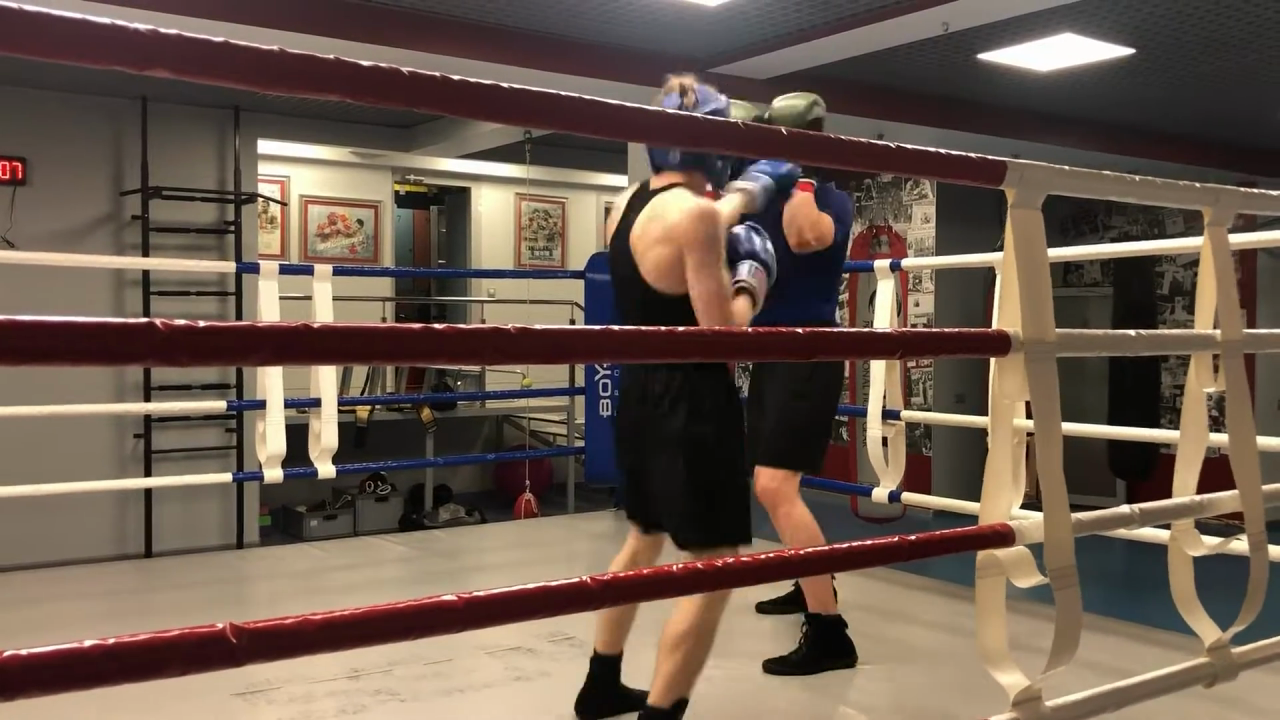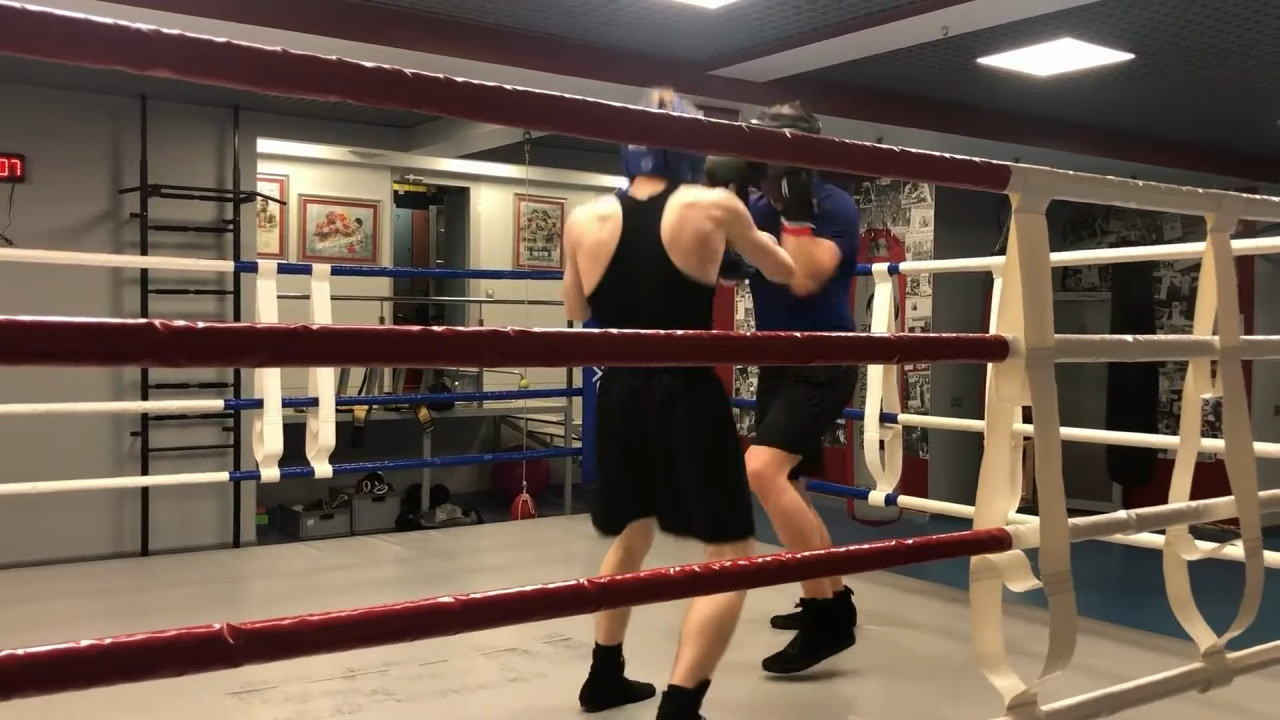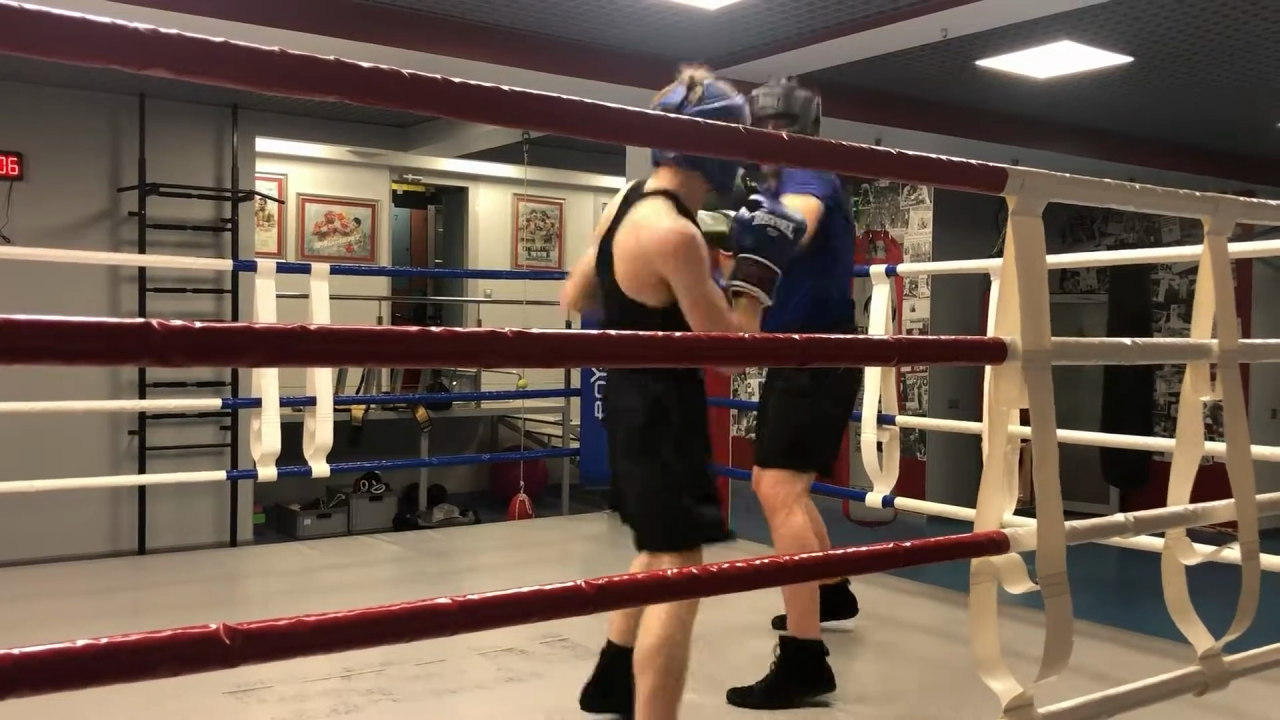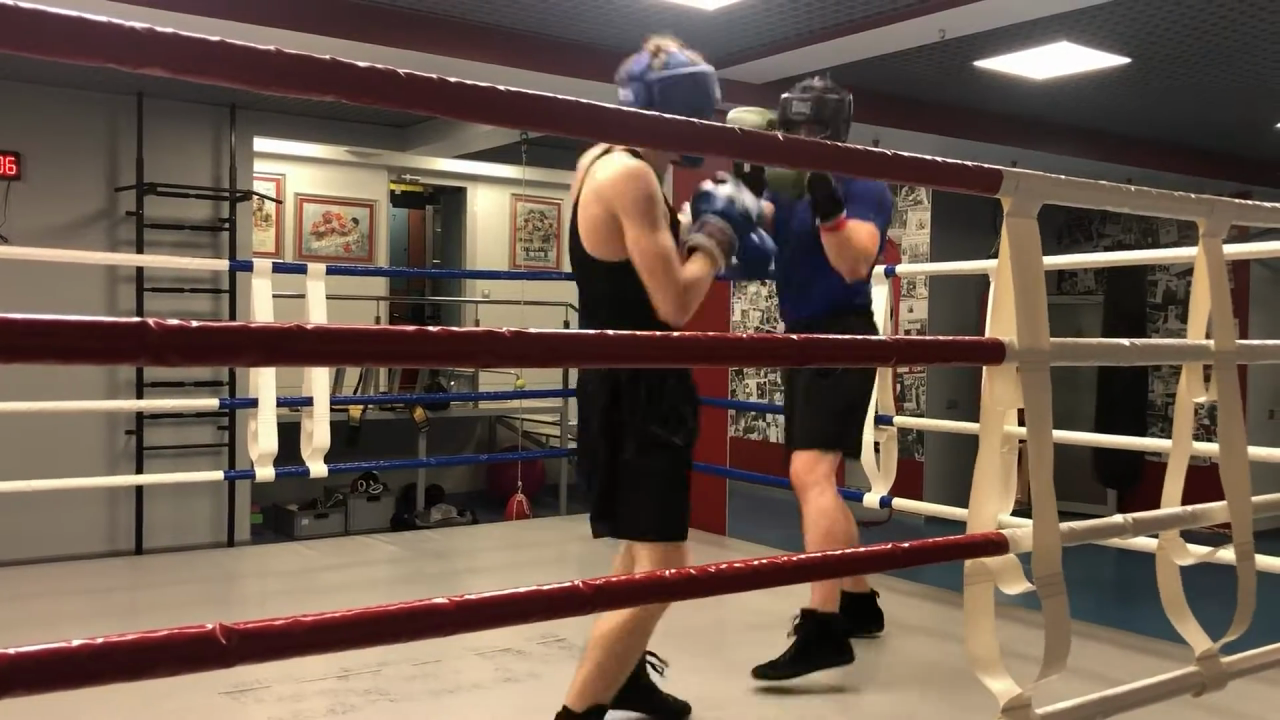
dt=0.4s
person 1, frame 1
left shoulder: (630, 203)
right shoulder: (690, 218)
right elbow: (725, 331)
left wrist: (750, 187)
right wrist: (748, 272)
left hip: (642, 399)
right hip: (695, 406)
left knee: (645, 540)
person 1, frame 2
left shoulder: (586, 220)
right shoulder: (713, 207)
right elbow: (784, 274)
right wrist: (750, 234)
left hip: (620, 402)
right hip: (688, 402)
left knee: (630, 537)
right knee: (727, 561)
person 1, frame 3
left shoulder: (632, 204)
right shoulder: (671, 233)
left elbow: (575, 303)
right elbow: (729, 344)
right wrist: (760, 265)
left hip: (640, 401)
right hip: (659, 411)
left knee: (664, 549)
right knee: (679, 577)
person 1, frame 4
left shoulder: (599, 162)
right shoulder: (631, 176)
right elbow: (674, 306)
left wrist: (711, 230)
right wrist: (717, 234)
left hip: (620, 383)
right hip: (638, 389)
left knee: (649, 549)
right knee: (659, 568)
person 2, frame 1
left shoulder: (825, 195)
left elbow: (803, 240)
left wrist: (802, 172)
left hip: (808, 360)
right hip: (769, 361)
left knee: (778, 490)
right knee: (766, 484)
left ankle: (828, 633)
right ankle: (811, 585)
person 2, frame 2
left shoulder: (836, 209)
right shoulder: (755, 199)
left elbow: (802, 280)
left wrist: (795, 207)
left hip: (822, 369)
right hip: (780, 367)
left knee: (763, 471)
right knee: (781, 482)
left ankle: (822, 615)
right ankle: (831, 600)
person 2, frame 3
left shoulder: (809, 177)
right shoulder: (782, 182)
left knee: (777, 491)
right knee: (788, 489)
left ankle: (802, 661)
right ankle: (832, 590)
person 2, frame 4
left shoulder: (866, 190)
right shoulder: (785, 186)
left elbow: (855, 267)
left wrist: (820, 192)
left hip: (842, 340)
right hip: (804, 343)
left knee: (811, 474)
right knee: (818, 480)
left ankle: (824, 631)
right ankle: (857, 601)
